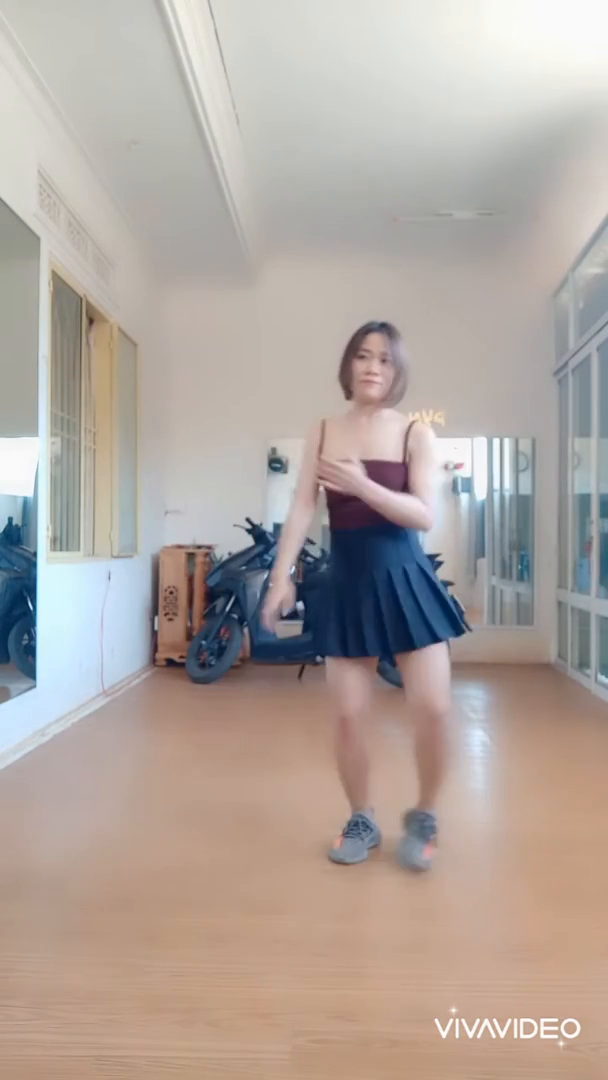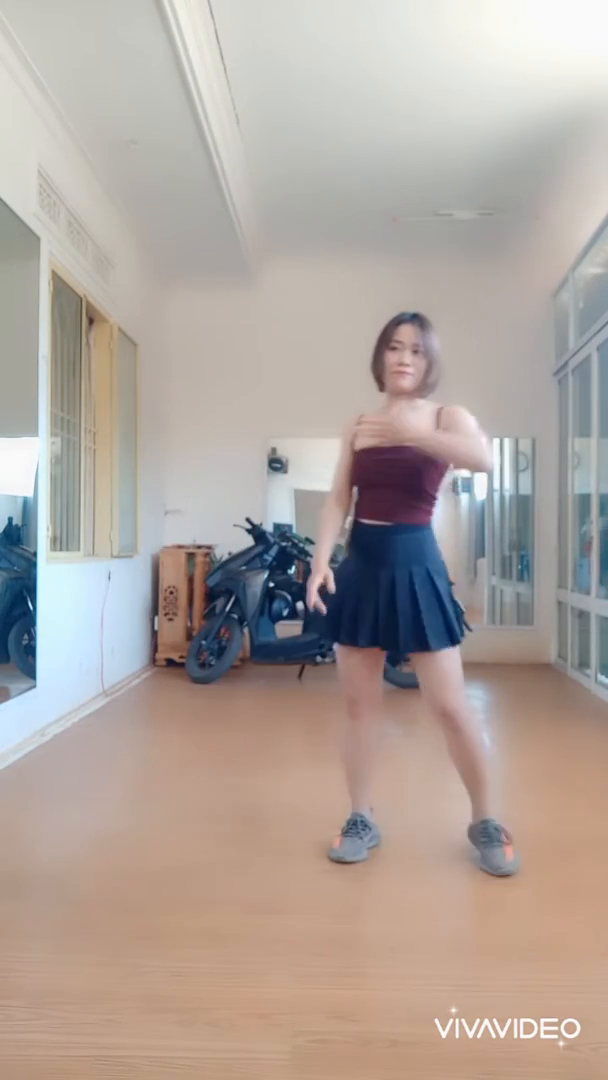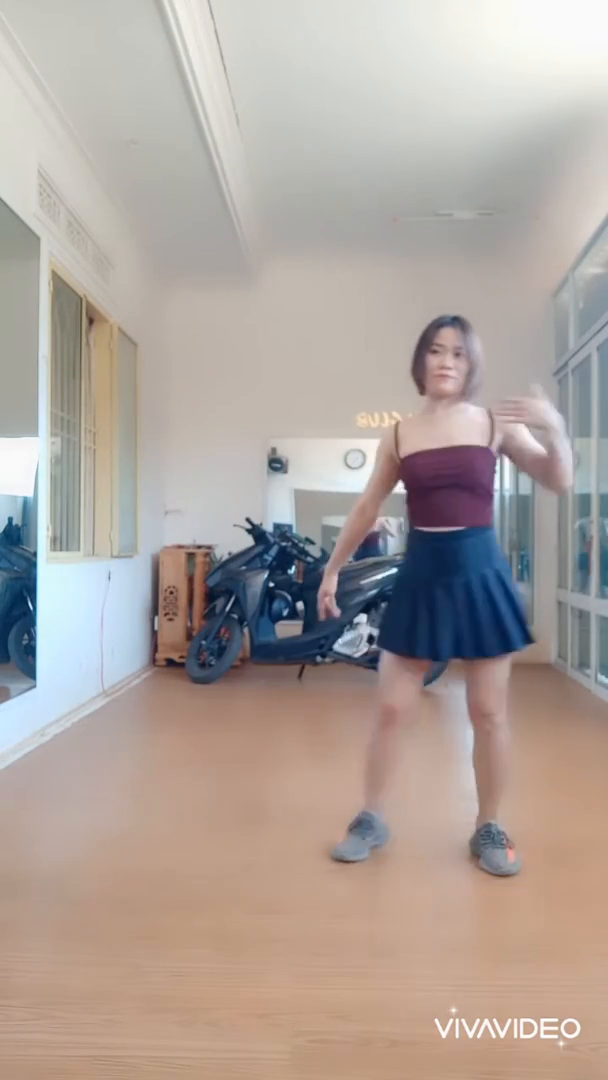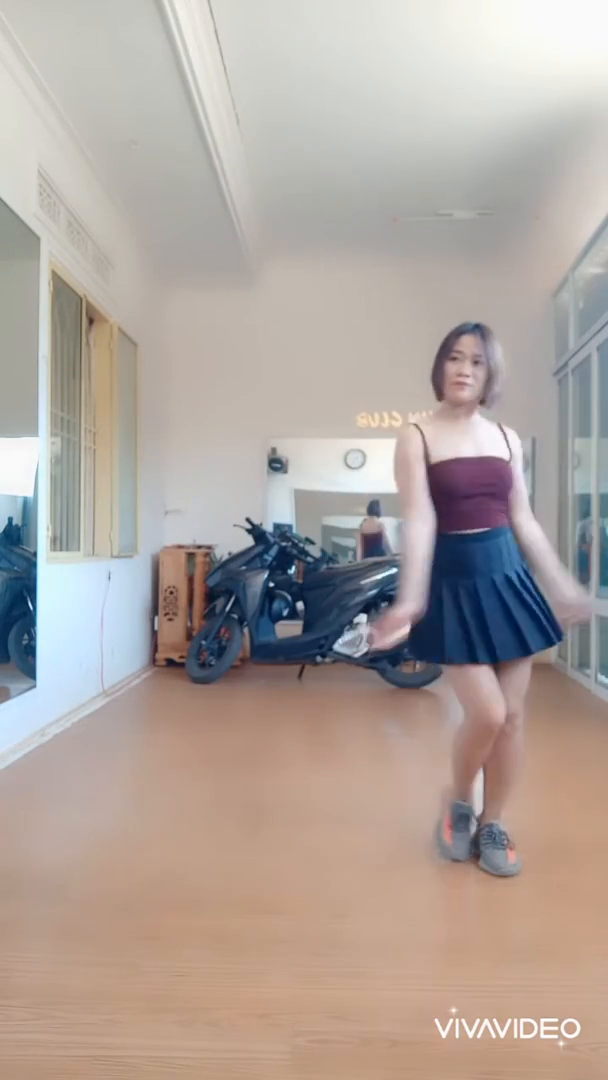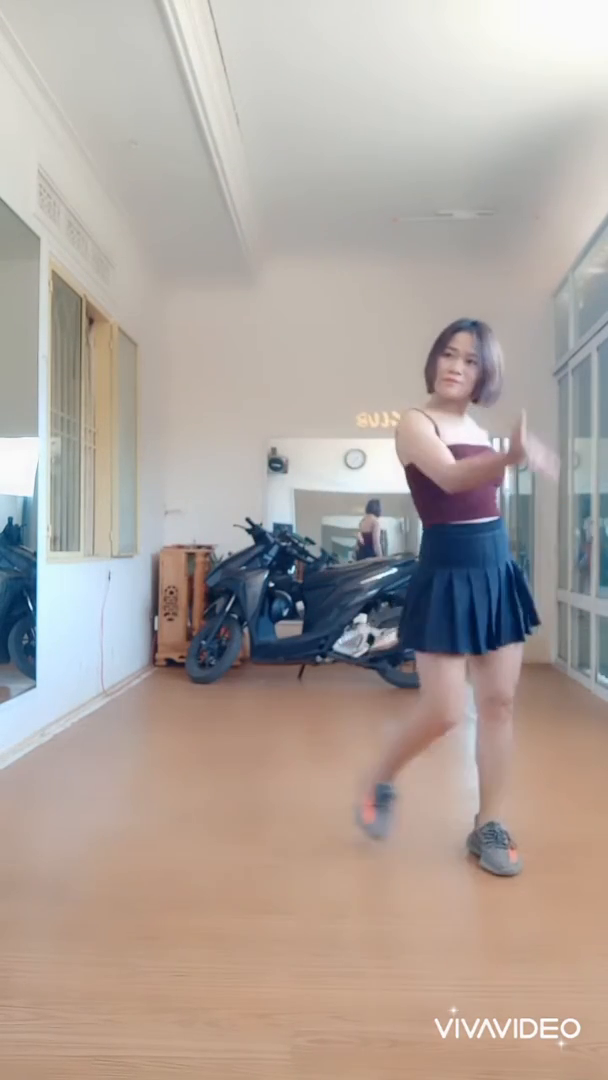
dt=0.3s
person 1, frame 1
left shoulder: (413, 432)
right shoulder: (323, 433)
left elbow: (424, 514)
right elbow: (301, 509)
left wrist: (365, 488)
right wrist: (281, 575)
left hip: (404, 578)
right hip: (347, 582)
left knee: (433, 708)
right knee: (350, 715)
left ankle: (424, 816)
right ankle: (362, 820)
person 1, frame 2
left shoulder: (445, 417)
right shoulder: (359, 428)
left elbow: (482, 457)
right elbow: (337, 503)
left wrist: (413, 433)
right wrist: (319, 564)
left hip: (416, 569)
right hip: (361, 570)
left knee: (451, 708)
right knee: (361, 704)
left ankle: (486, 822)
right ankle: (362, 821)
person 1, frame 3
left shoulder: (495, 422)
right shoulder: (399, 434)
left elbow: (558, 480)
right elbow: (366, 508)
left wrist: (552, 426)
right wrist: (332, 571)
left hip: (480, 575)
right hip: (421, 576)
left knee: (489, 714)
right knee: (393, 708)
left ankle: (489, 828)
right ankle: (371, 819)
person 1, frame 4
left shoulder: (507, 437)
right shoulder: (416, 437)
left elbow: (522, 518)
right elbow: (417, 516)
left wrist: (559, 581)
right wrist: (411, 591)
left hip: (508, 580)
right hip: (454, 584)
left knee: (511, 717)
right knee: (487, 714)
left ankle: (490, 826)
right ankle: (457, 805)
person 1, frame 5
left shoulder: (480, 432)
right shoulder: (415, 423)
right elbow: (451, 476)
right wrist: (511, 457)
left hip: (497, 569)
right hip: (447, 573)
left knee: (500, 703)
right knee: (443, 711)
left ankle: (489, 826)
right ankle: (380, 783)
